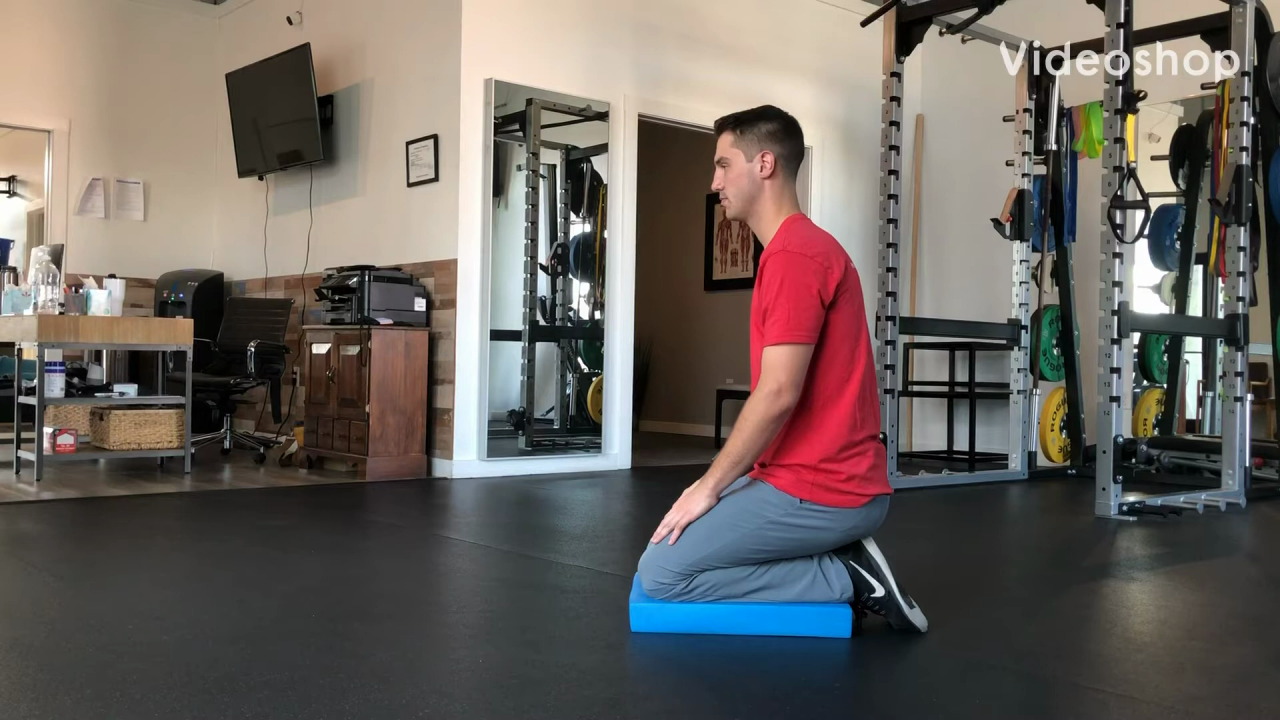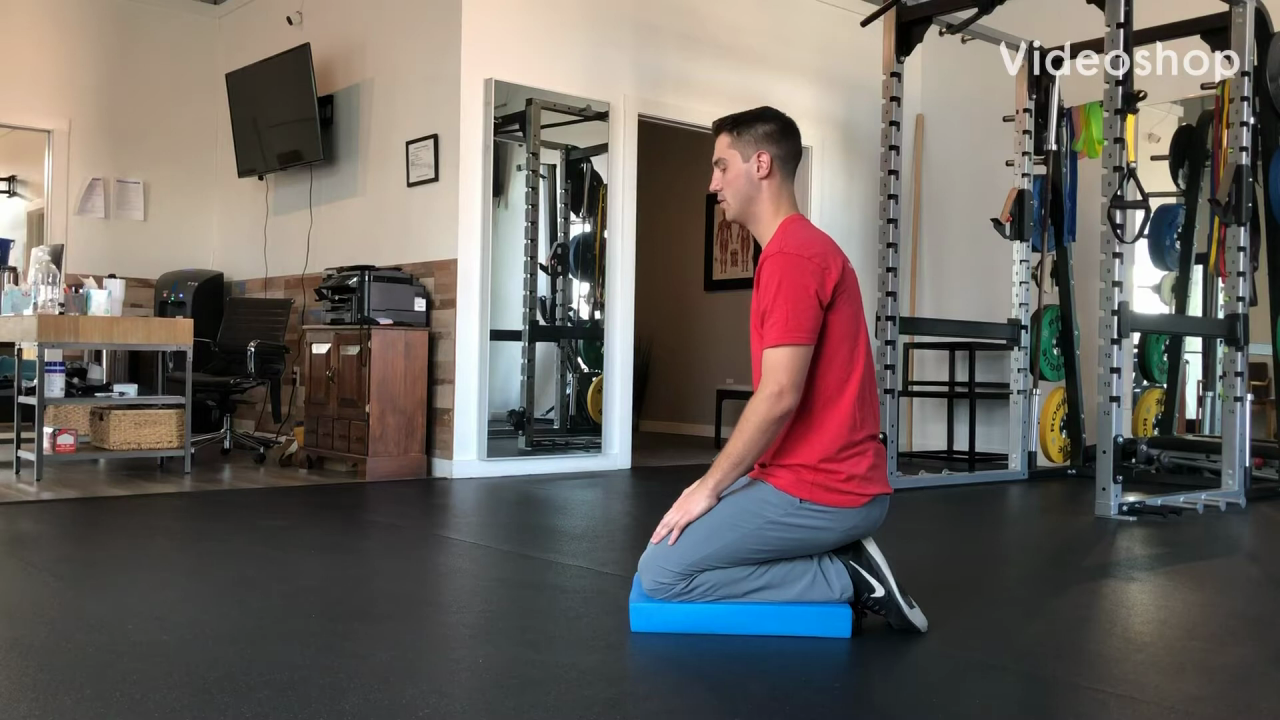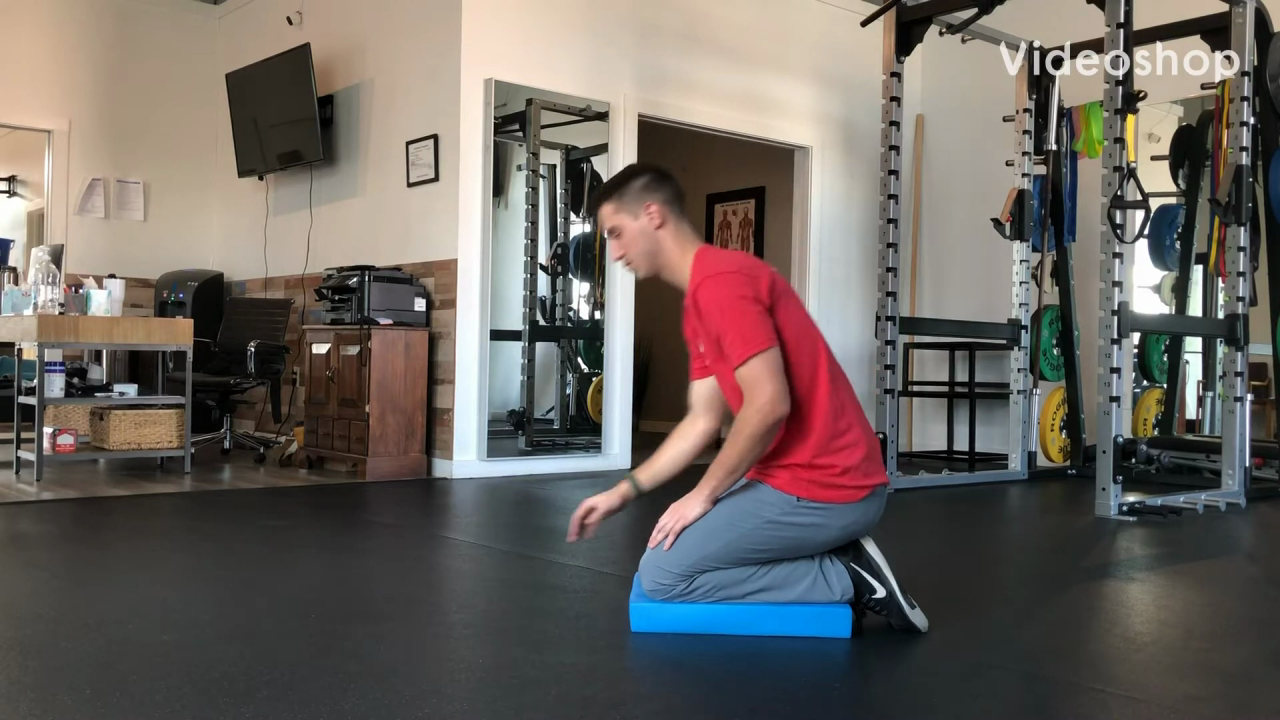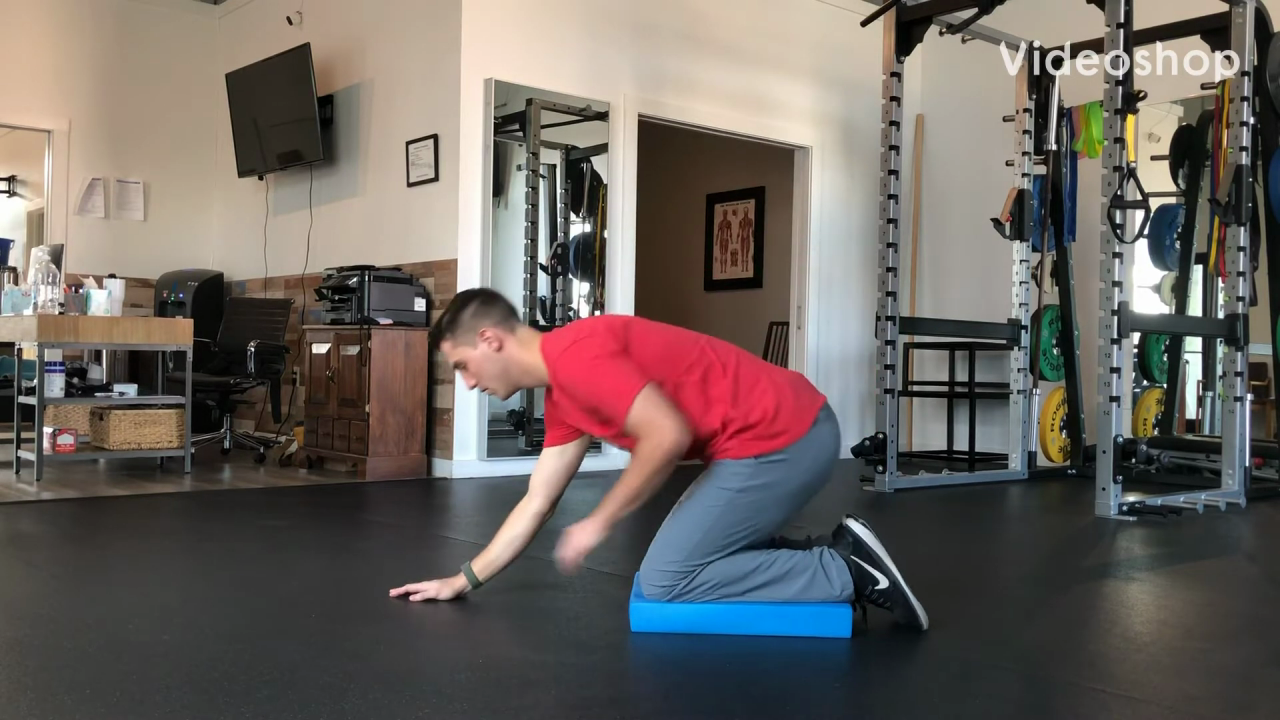
dt=0.7s
person 1, frame 1
left shoulder: (793, 255)
right shoulder: (801, 249)
left elbow: (777, 395)
left wrist: (709, 487)
right wrist: (716, 481)
left hip: (817, 489)
right hip: (825, 477)
left knee: (662, 572)
right knee: (680, 540)
left ankle: (844, 578)
right ankle: (840, 563)
person 1, frame 2
left shoulder: (791, 257)
right shoulder: (800, 249)
left elbow: (779, 398)
left wrist: (709, 487)
right wrist: (716, 481)
left hip: (818, 490)
right hip: (827, 477)
left knee: (662, 572)
right knee: (684, 541)
left ankle: (844, 579)
right ankle: (838, 562)
person 1, frame 3
left shoulder: (720, 280)
right shoulder: (702, 296)
left elbow: (769, 407)
right elbow: (702, 420)
left wrist: (702, 497)
right wrist: (625, 491)
left hip: (820, 488)
right hip: (809, 475)
left knee: (663, 575)
right knee: (676, 546)
left ankle: (841, 579)
right ankle: (837, 558)
person 1, frame 4
left shoulder: (575, 355)
right shoulder: (560, 387)
left elbow: (665, 433)
right elbow: (537, 502)
left wrist: (602, 521)
right wrist: (464, 578)
left hip: (780, 436)
right hip: (790, 429)
left knee: (665, 582)
right knee: (687, 555)
left ankle: (844, 570)
right ankle: (834, 554)
